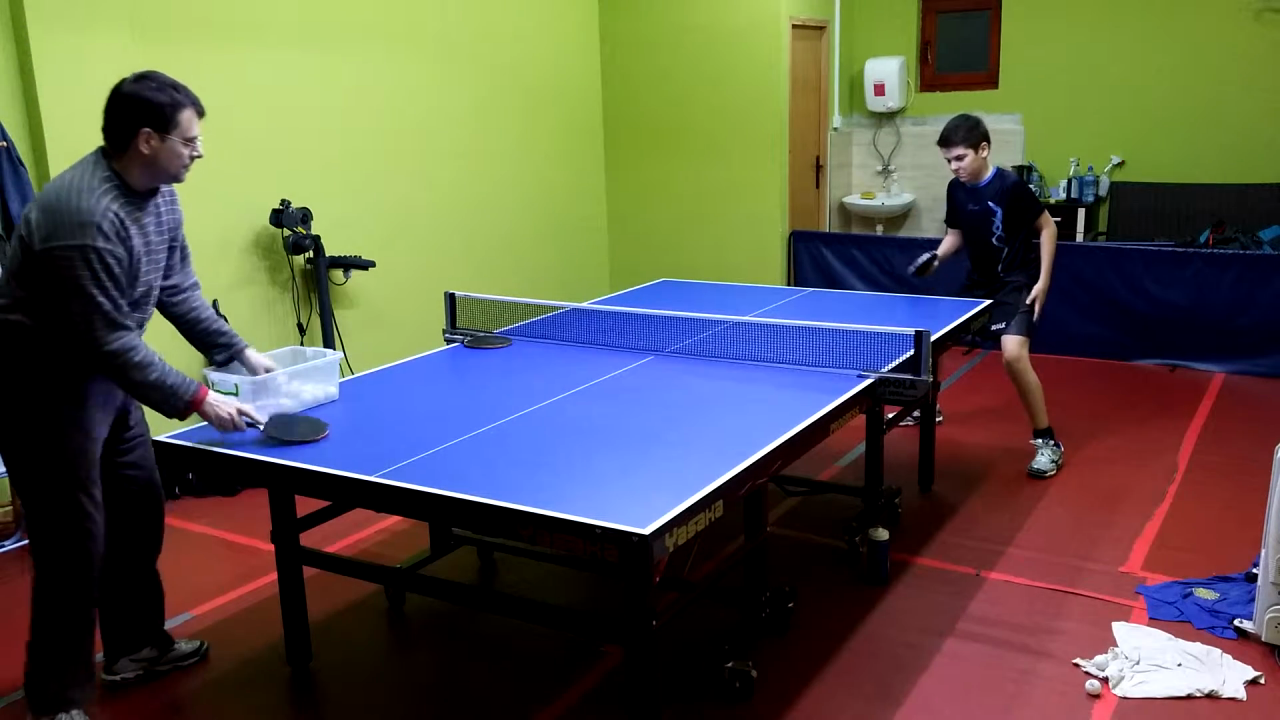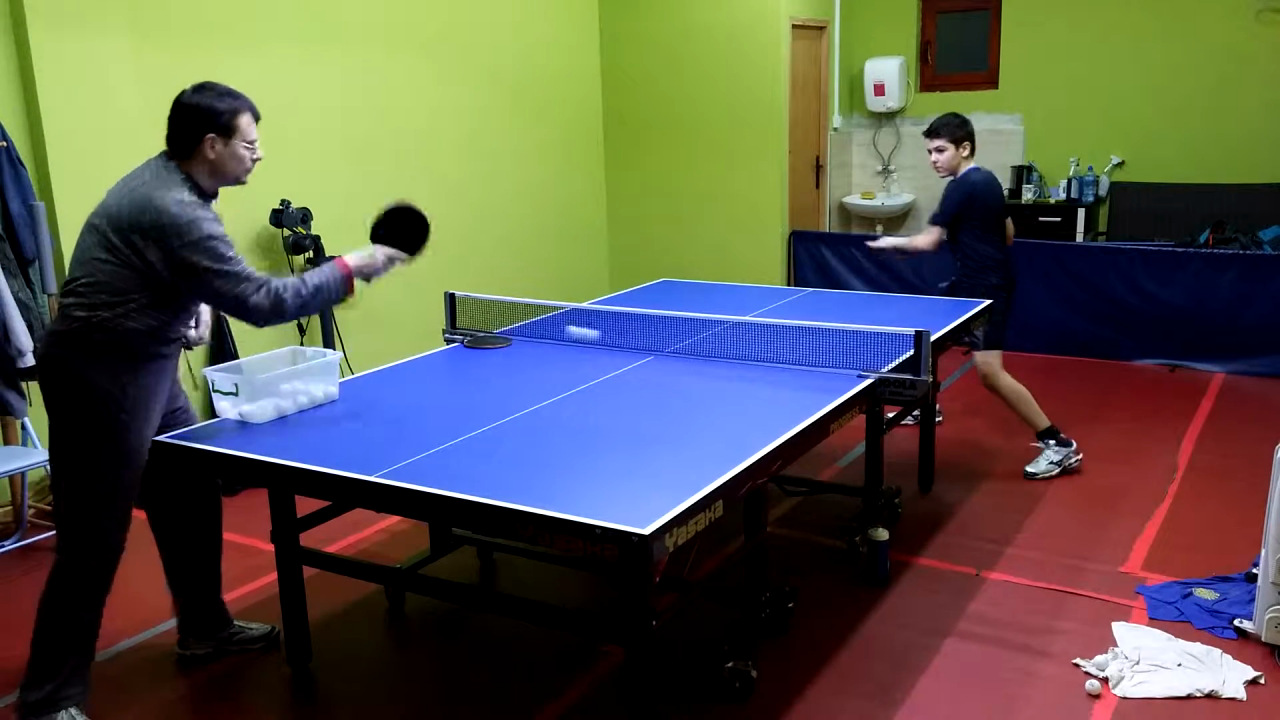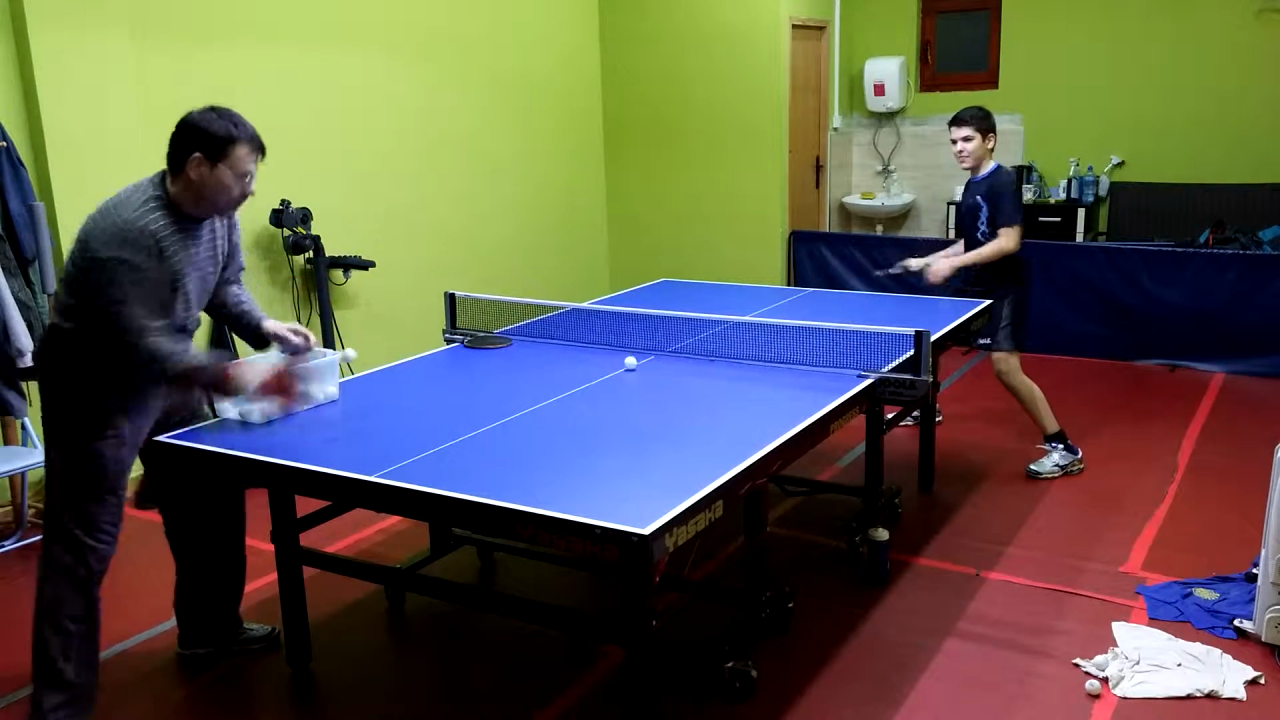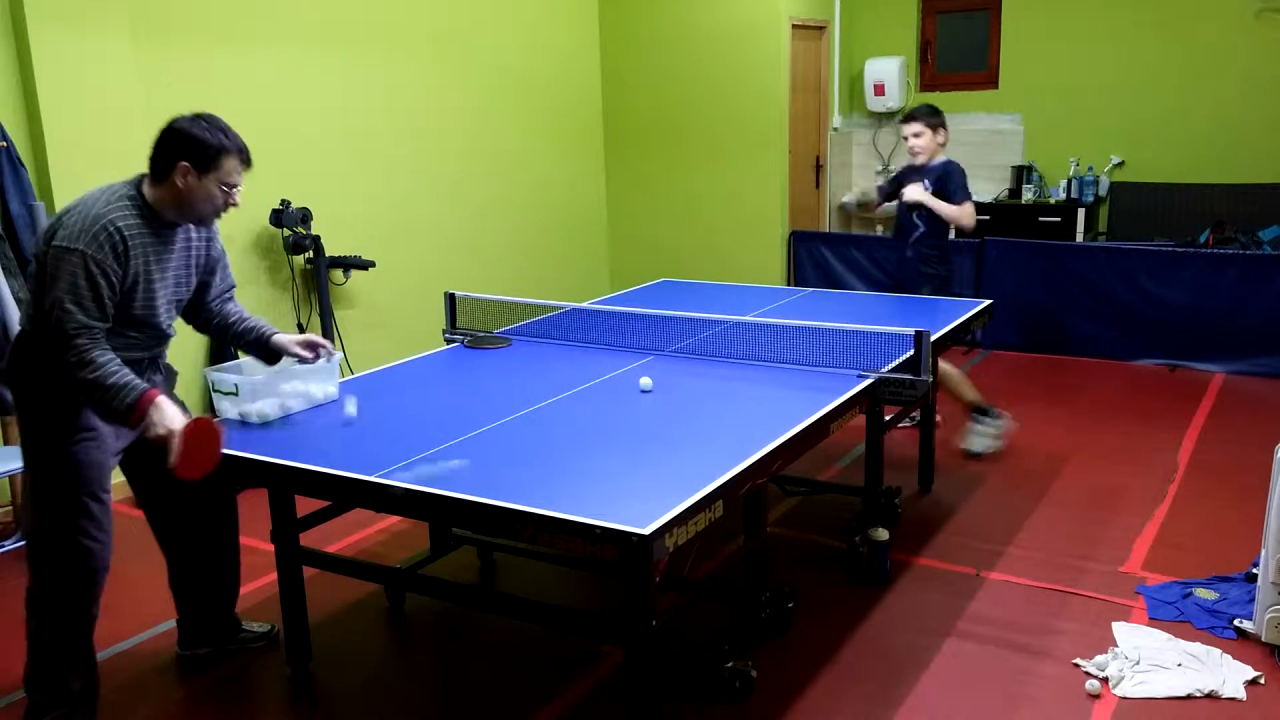
dt=1s
person 1, frame 1
left shoulder: (157, 196)
right shoulder: (84, 216)
left elbow: (176, 288)
right elbow: (108, 344)
left wrist: (237, 350)
right wrist: (197, 400)
left hip: (106, 374)
left knee: (138, 509)
right knee: (74, 541)
left ankle: (135, 644)
person 1, frame 2
left shoulder: (168, 183)
right shoulder: (173, 213)
right elbow: (259, 302)
left wrist: (194, 304)
right wrist: (347, 270)
left hip: (142, 366)
right hip: (98, 376)
left knee: (191, 493)
right knee: (95, 536)
left ankle: (204, 625)
person 1, frame 3
left shoulder: (216, 217)
right shoulder: (129, 230)
left elbow: (224, 289)
right elbow: (142, 345)
left wrist: (268, 329)
right wrist: (227, 375)
left hip: (166, 381)
right hip: (93, 389)
left knee: (215, 495)
right knee: (82, 546)
left ankle: (209, 628)
person 1, frame 4
left shoulder: (197, 228)
right shoulder: (95, 231)
left elbow: (217, 308)
right elbow: (77, 348)
left wrist: (274, 343)
right wrist: (148, 403)
left hip: (143, 385)
right hip: (68, 398)
left knee: (205, 499)
right knee: (74, 562)
left ankle: (208, 627)
person 2, frame 1
left shoulder: (1010, 186)
right shoulder: (955, 189)
left elbow: (1047, 227)
left wrist: (1042, 280)
right wrist: (936, 255)
left hip: (1015, 283)
right hip: (977, 282)
left knee: (1013, 356)
left ankle: (1047, 442)
person 2, frame 2
left shoulder: (963, 186)
right shoulder: (986, 180)
left elbow: (929, 240)
right elbow: (1008, 233)
left wrist: (891, 242)
left hip: (986, 288)
right hip: (973, 284)
left knee: (990, 371)
left ankle: (1058, 444)
person 2, frame 3
left shoulder: (1002, 182)
right shoulder: (972, 185)
left elbow: (1009, 243)
left wrist: (952, 263)
right wrist: (930, 260)
left hip: (1002, 289)
right hip: (976, 287)
left knee: (1005, 368)
left ankle: (1064, 448)
person 2, frame 4
left shoulder: (949, 172)
right shoulder: (909, 173)
left elbow: (967, 220)
right elbow: (872, 200)
left wrist: (925, 198)
right wrist: (863, 195)
left hip: (929, 277)
right hip: (909, 274)
left ankle: (985, 416)
right ankle: (922, 408)
